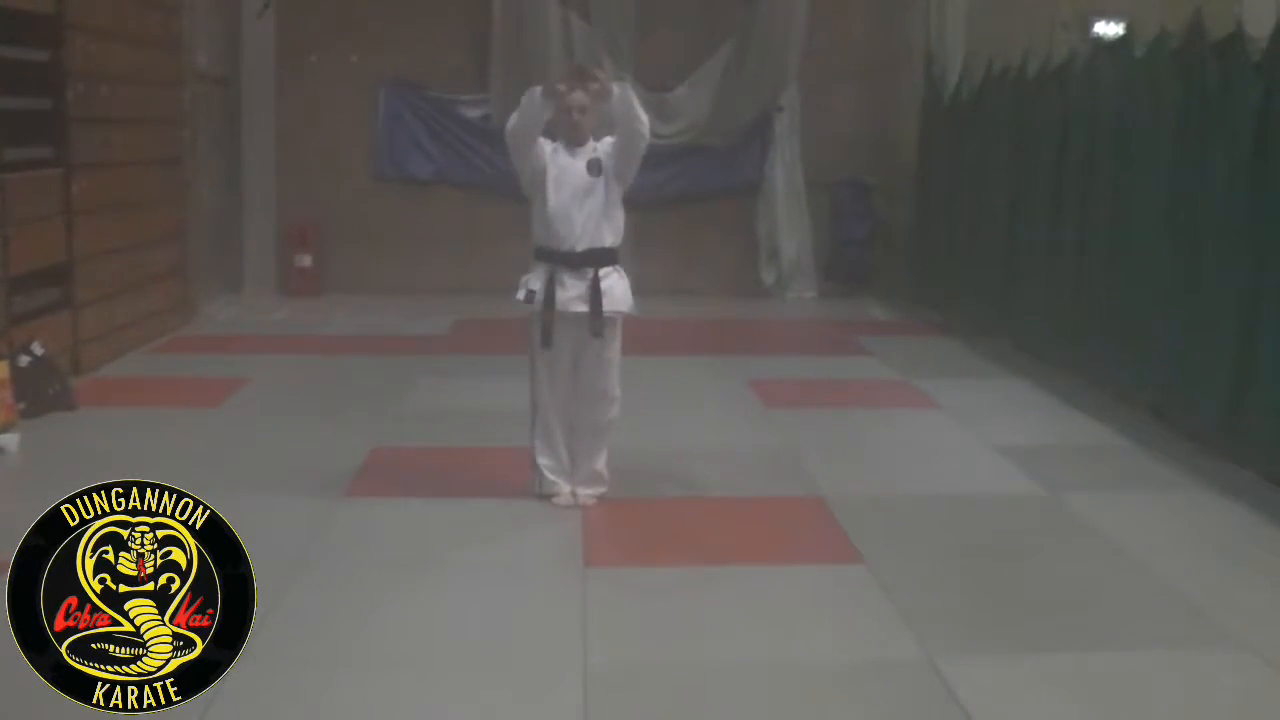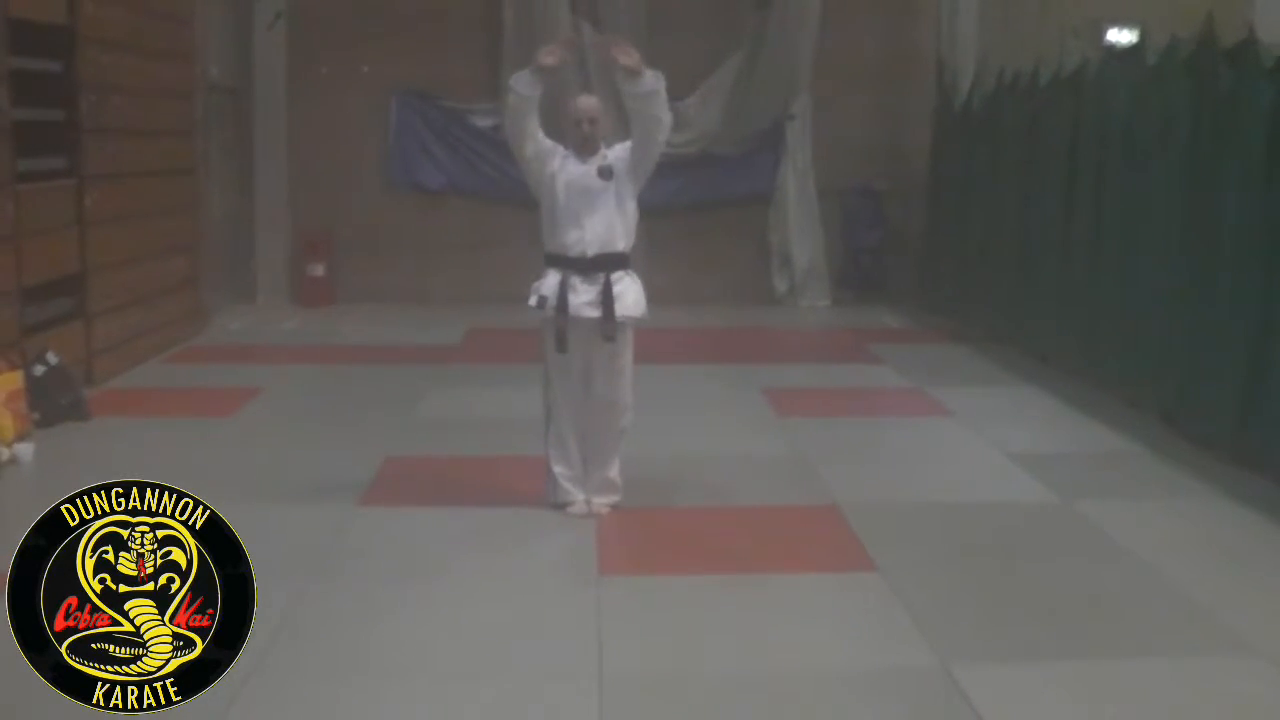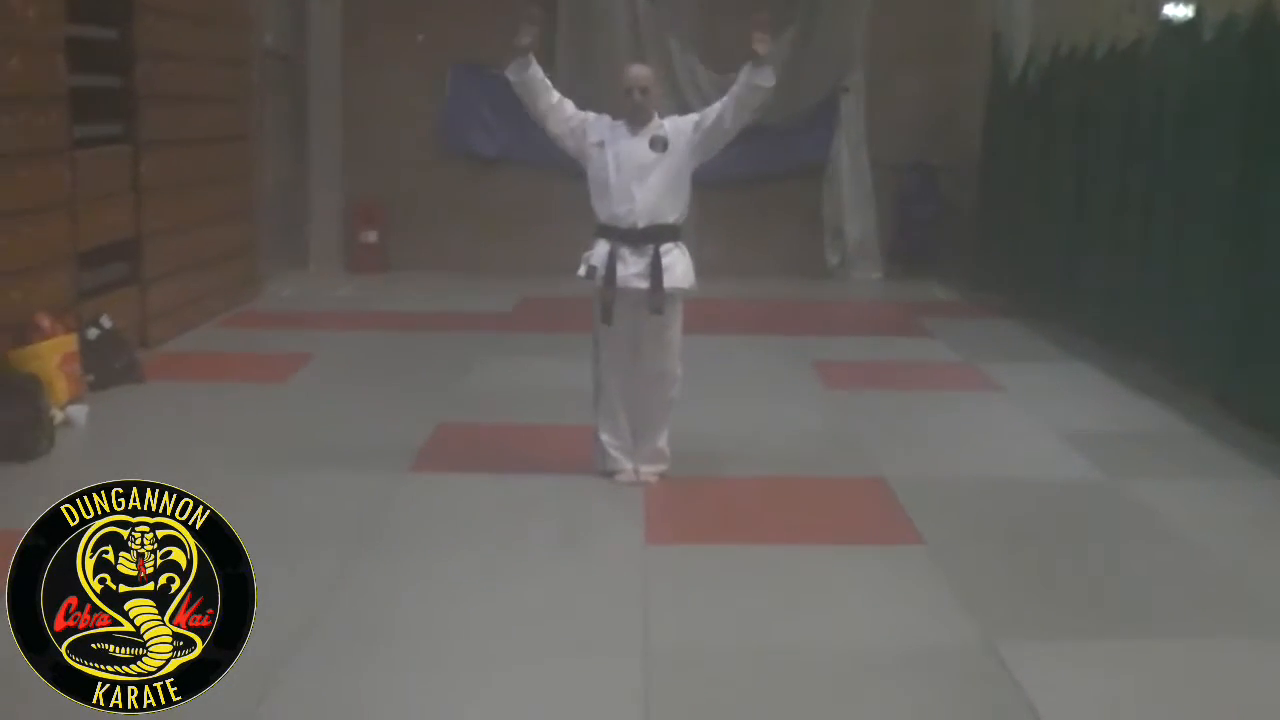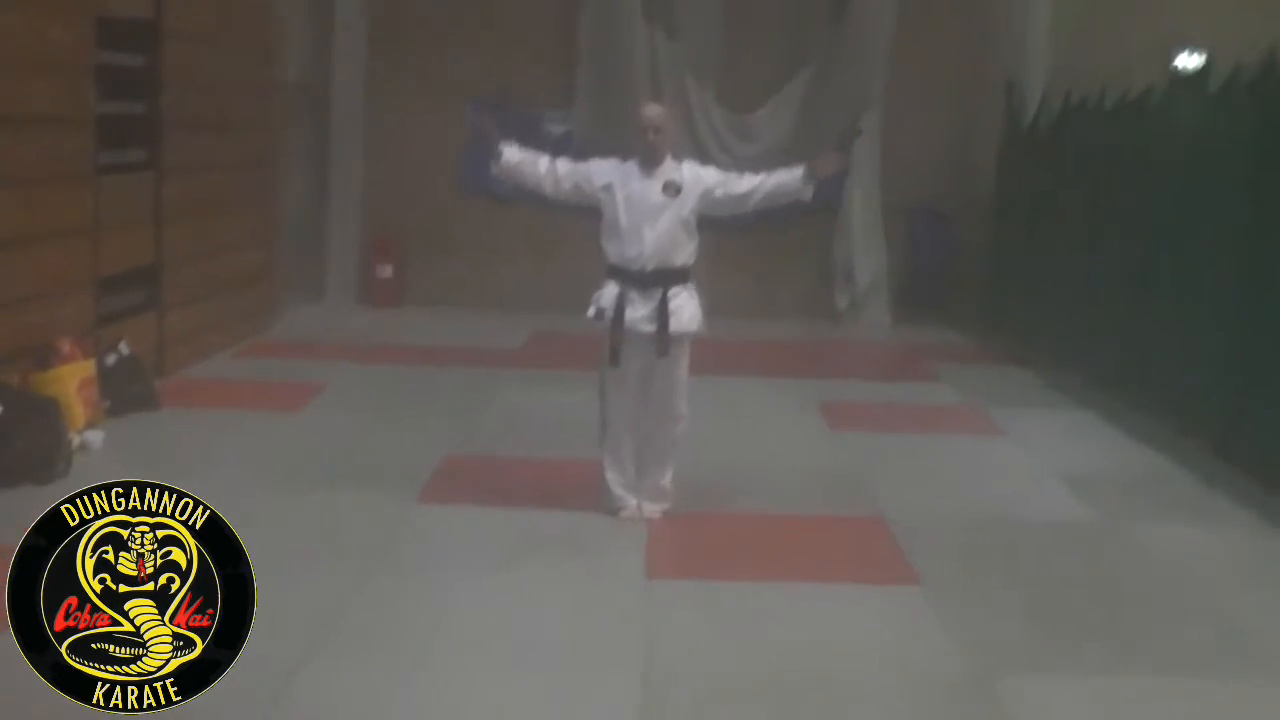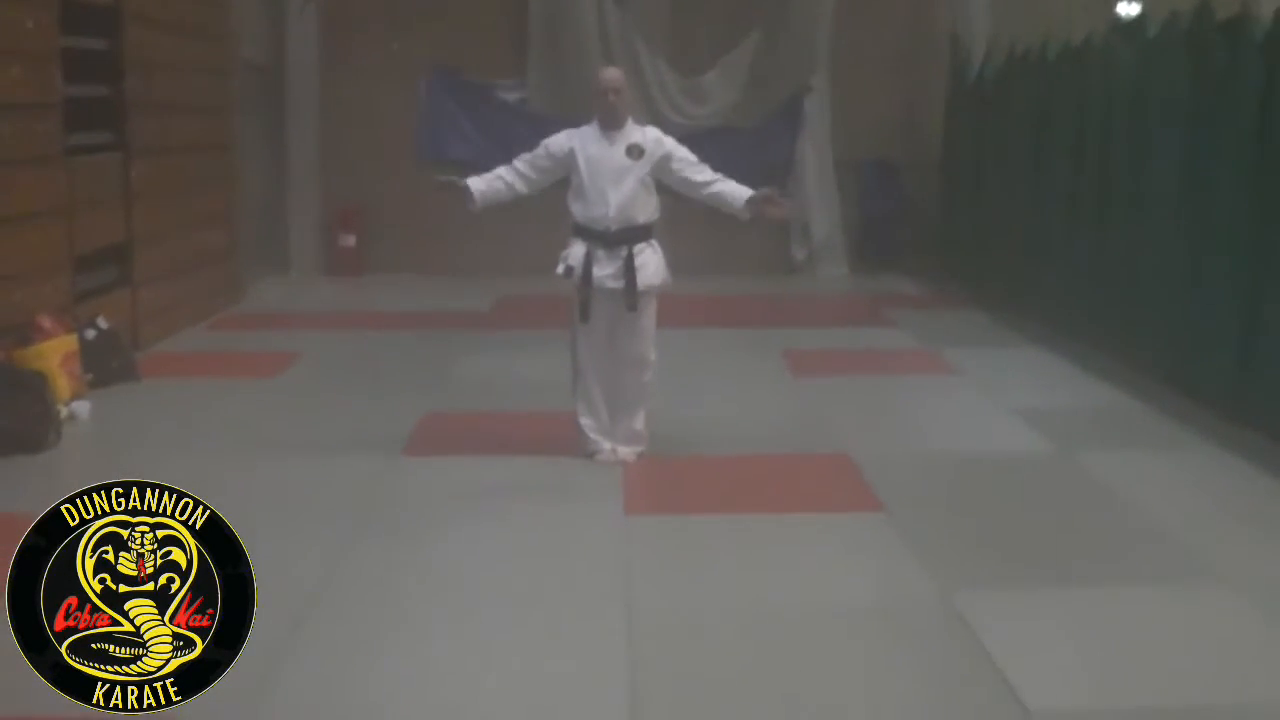
dt=0.5s
person 1, frame 1
left shoulder: (612, 156)
right shoulder: (541, 157)
left elbow: (637, 130)
right elbow: (518, 132)
left wrist: (609, 91)
right wrist: (548, 95)
left hip: (601, 284)
right hip: (552, 283)
left knee: (598, 391)
right knee: (551, 390)
left ankle: (588, 478)
right ankle: (555, 480)
person 1, frame 2
left shoulder: (626, 164)
right shoulder: (549, 164)
left elbow: (654, 126)
right elbow: (521, 127)
left wrist: (638, 77)
right wrist: (537, 76)
left hip: (613, 291)
right hip: (563, 291)
left knee: (611, 397)
right knee: (564, 397)
left ankle: (601, 487)
right ankle: (571, 488)
person 1, frame 3
left shoulder: (684, 134)
right shoulder: (594, 133)
left elbow: (732, 111)
right elbow: (548, 106)
left wrist: (758, 67)
right wrist: (525, 59)
left hip: (662, 263)
right hip: (613, 261)
left knee: (660, 368)
right knee: (613, 367)
left ankle: (650, 455)
right ankle: (617, 456)
person 1, frame 4
left shoulder: (695, 178)
right shoulder: (606, 174)
left elbow: (752, 188)
right elbow: (551, 174)
left wrist: (806, 176)
right wrist: (501, 151)
left hip: (672, 304)
right hip: (624, 302)
left knee: (667, 405)
right knee: (621, 403)
left ankle: (653, 491)
right ankle: (624, 492)
person 1, frame 5
left shoulder: (653, 142)
right shoulder: (570, 142)
left elbow: (701, 177)
right elbow: (519, 173)
left wrist: (749, 199)
right wrist: (471, 188)
left hip: (636, 259)
right hip: (590, 259)
left knee: (635, 355)
right knee: (591, 354)
left ankle: (627, 436)
right ankle: (599, 438)
